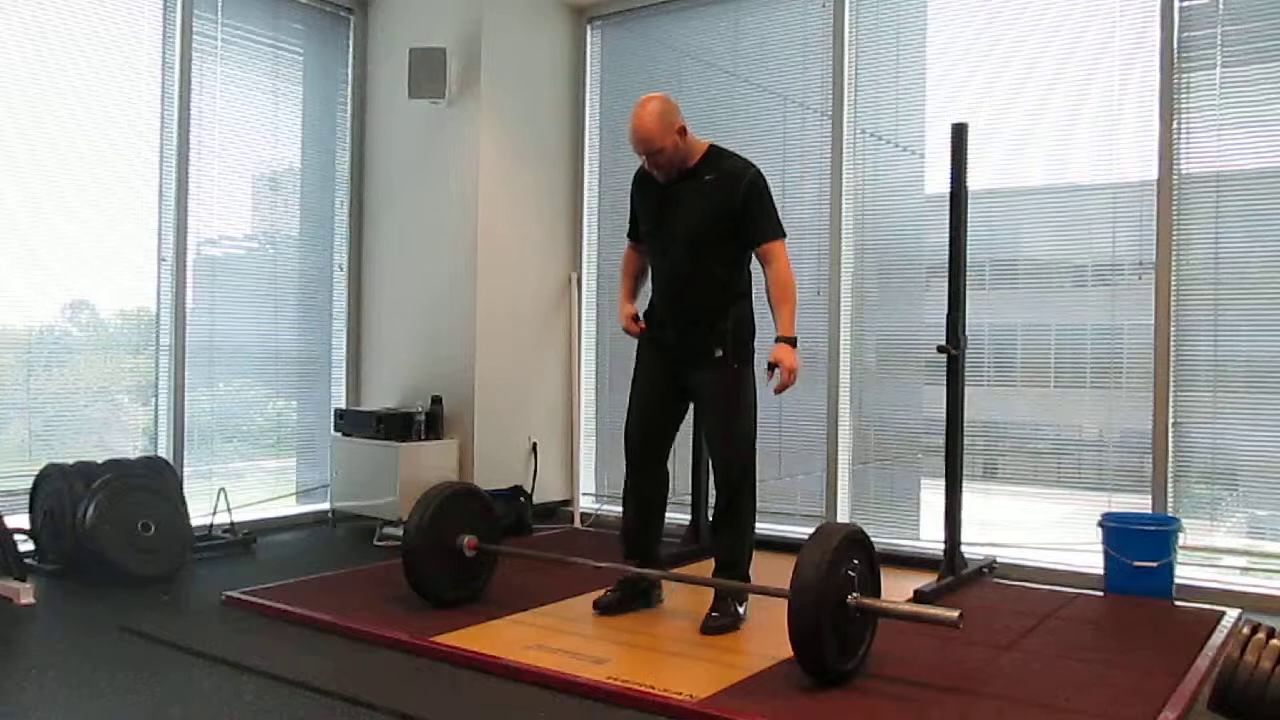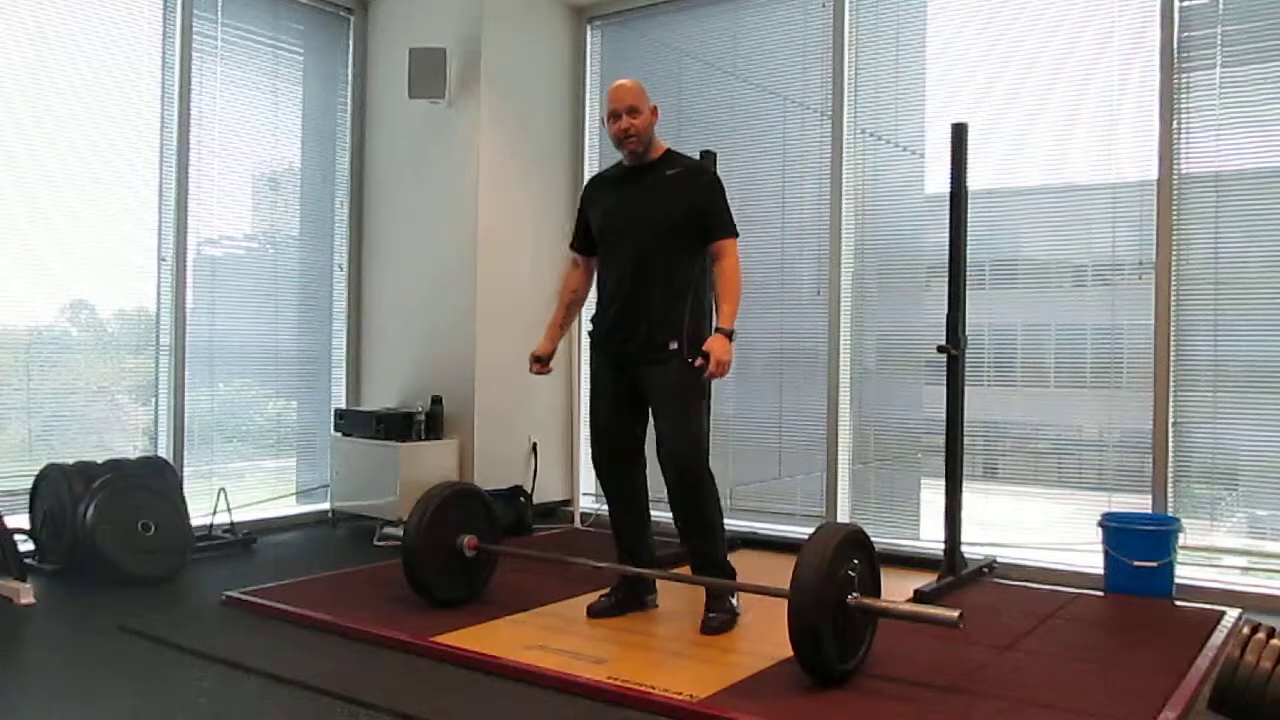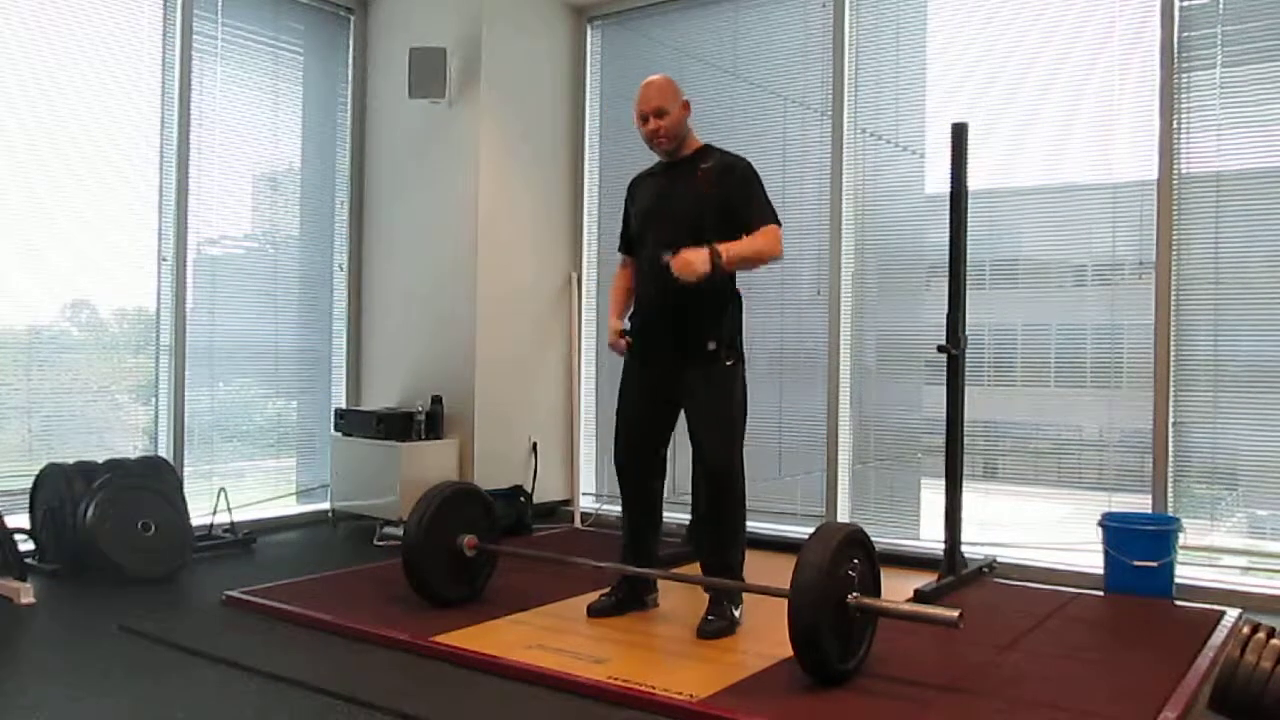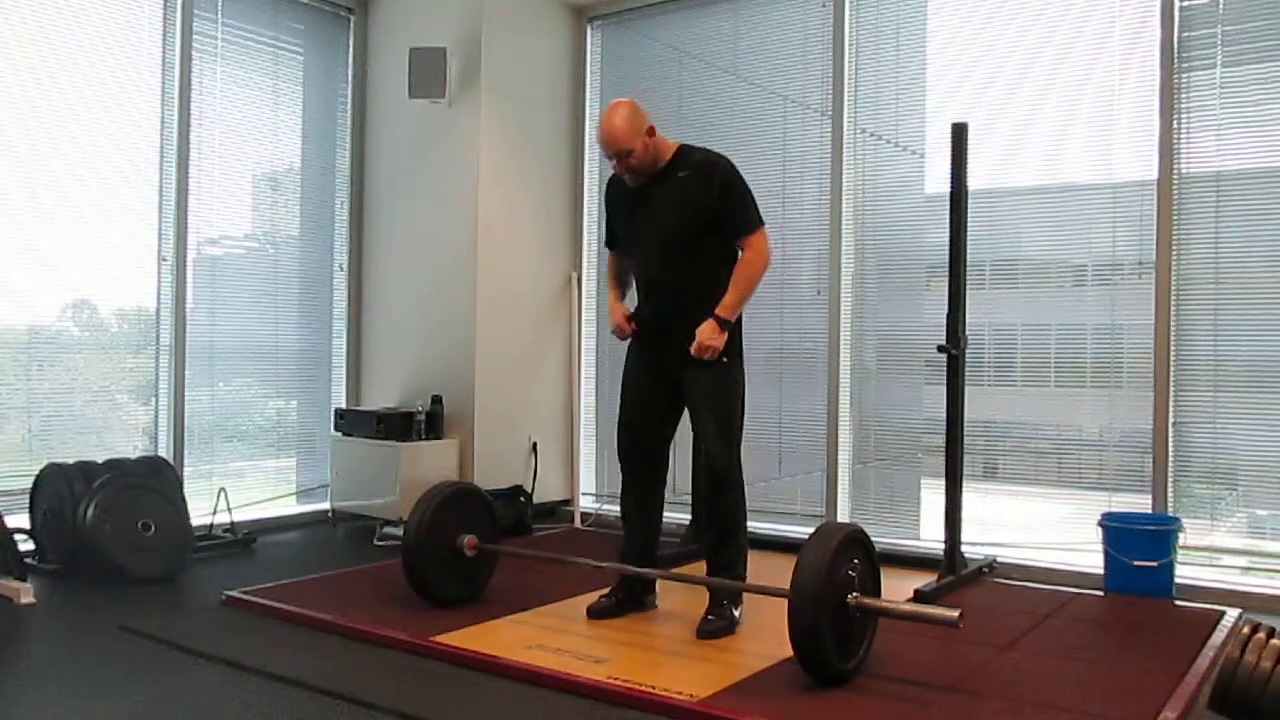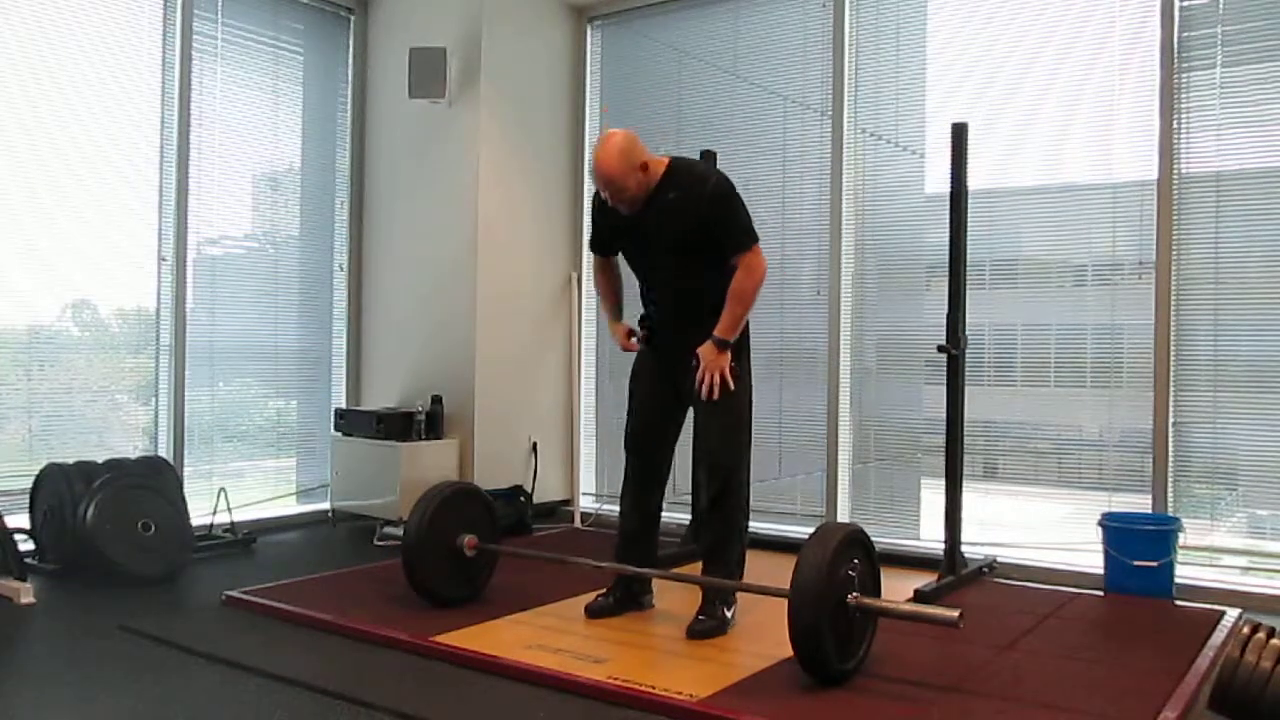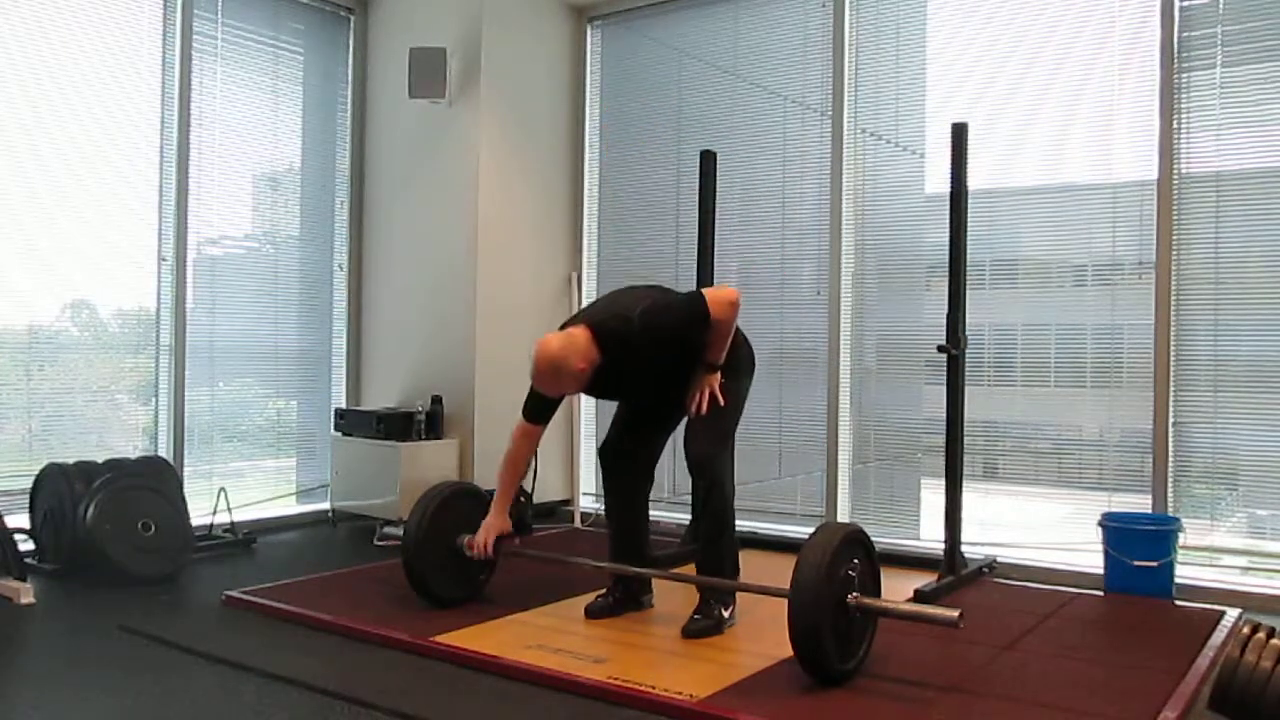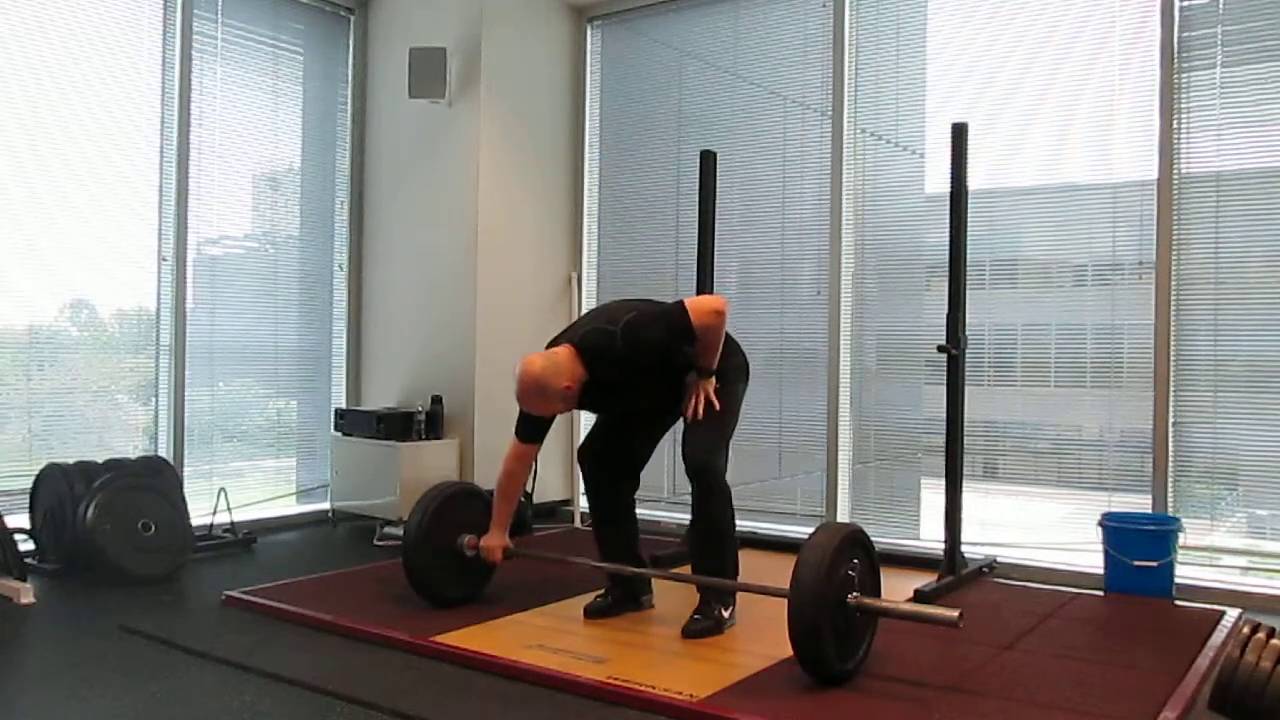
dt=0.7s
person 1, frame 1
left shoulder: (738, 178)
right shoulder: (644, 181)
left elbow: (774, 258)
left wrist: (785, 337)
right wrist: (625, 301)
left hip: (721, 346)
right hip: (659, 343)
left knee: (732, 465)
right knee: (642, 452)
left ankle: (731, 587)
right ankle: (638, 573)
person 1, frame 2
left shoulder: (694, 178)
right shoulder: (599, 188)
left elbow: (725, 255)
right elbow: (580, 267)
left wrist: (722, 329)
right wrist: (551, 336)
left hip: (675, 349)
right hip: (612, 349)
left knee: (684, 461)
right knee: (615, 463)
left ankle: (719, 585)
right ankle: (637, 579)
person 1, frame 3
left shoulder: (729, 170)
right shoulder: (641, 186)
left elbow: (770, 243)
left wrist: (712, 255)
right wrist: (616, 317)
left hip: (709, 347)
right hip: (647, 349)
left knee: (717, 467)
right knee: (635, 462)
left ankle: (724, 592)
right ankle: (637, 580)
person 1, frame 4
left shoulder: (711, 173)
right shoulder: (618, 188)
left elbow: (756, 249)
left wrist: (721, 319)
right wrist: (615, 303)
left hip: (708, 343)
right hip: (649, 344)
left knee: (718, 464)
right knee: (638, 460)
left ankle: (726, 594)
right ankle: (636, 582)
person 1, frame 5
left shoulder: (706, 188)
right shoulder: (608, 201)
left elbow: (751, 265)
right elbow: (604, 261)
left wrist: (721, 342)
right wrist: (614, 320)
left hip: (714, 348)
right hip: (658, 345)
left knee: (721, 467)
right knee: (642, 458)
left ankle: (719, 596)
right ankle: (632, 582)
person 1, frame 6
left shoulder: (640, 328)
right shoulder: (557, 361)
left elbow: (727, 299)
right elbow: (526, 435)
left wrist: (710, 369)
right wrist: (498, 512)
left hip: (721, 363)
right hip: (658, 374)
left knee: (706, 458)
right knee: (618, 456)
left ankle: (718, 598)
right ankle: (631, 584)
person 1, frame 7
left shoulder: (625, 339)
right shoulder: (546, 378)
left elbow: (714, 308)
right elbow: (520, 457)
left wrist: (705, 376)
right wrist: (497, 530)
left hip: (712, 369)
left knee: (702, 461)
right knee: (597, 458)
left ankle: (718, 597)
right ankle: (628, 584)
